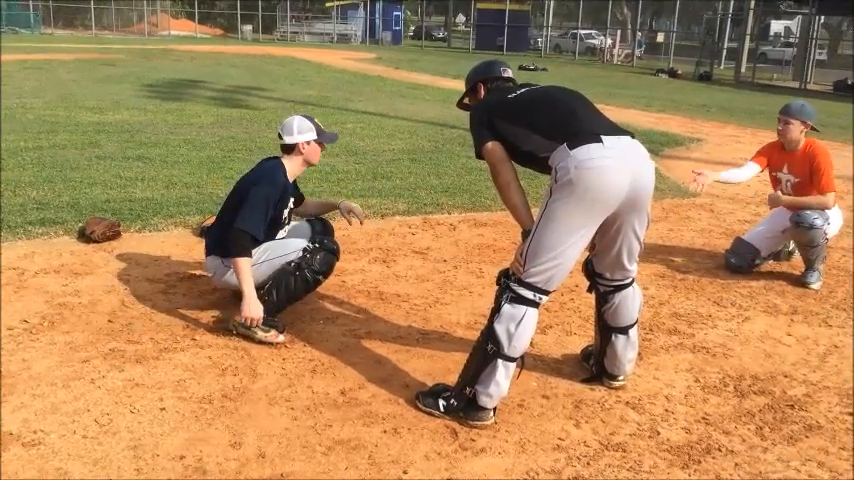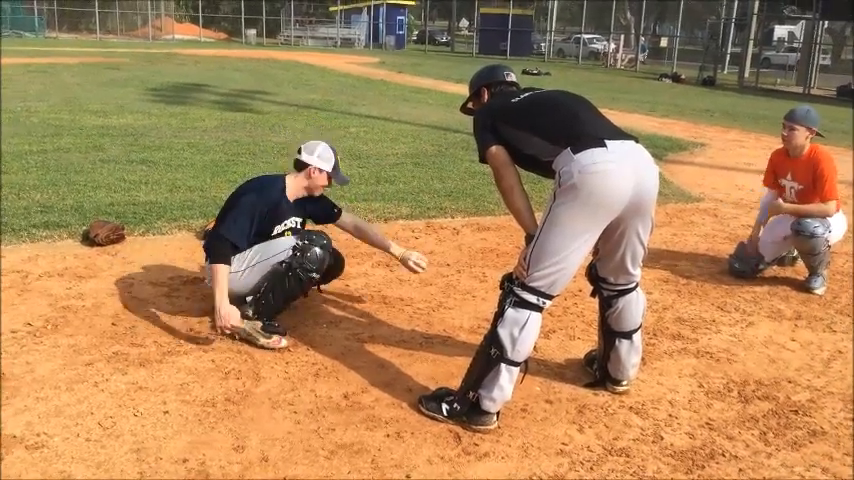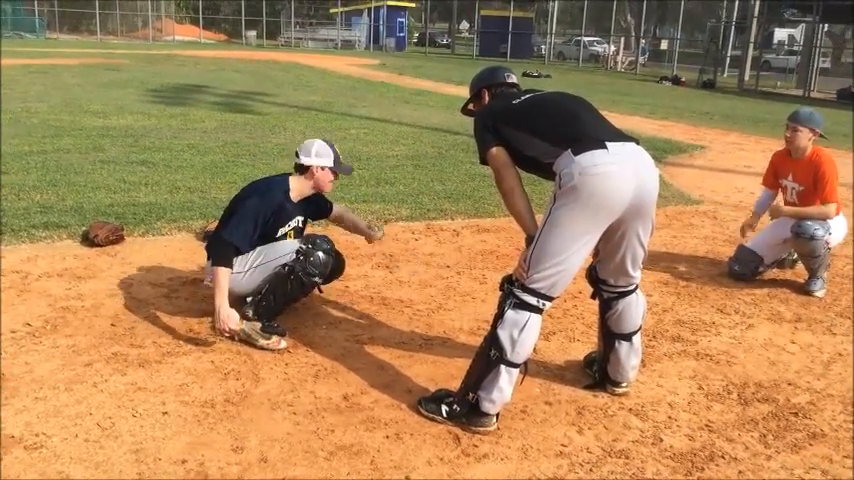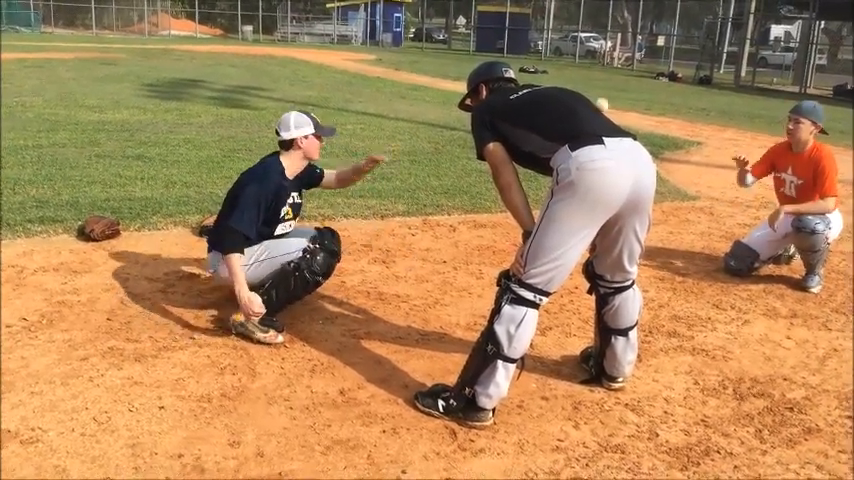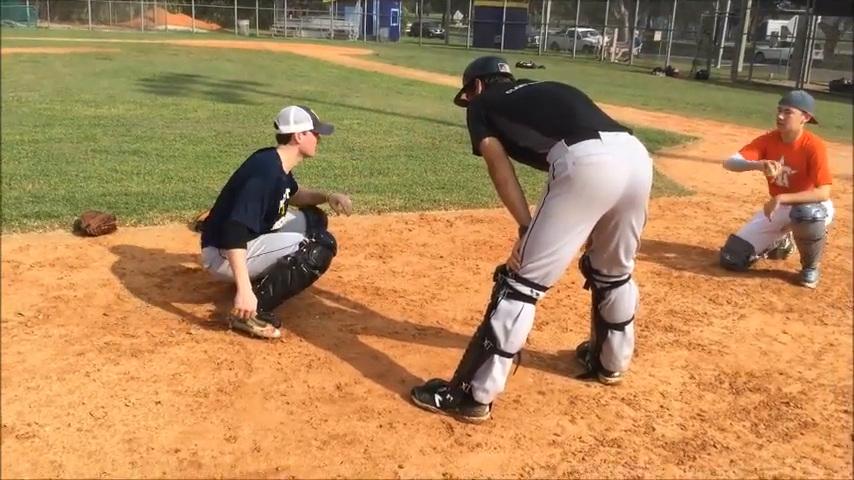
dt=0.4s
person 1, frame 1
left shoulder: (484, 108)
right shoulder: (548, 94)
left elbow: (502, 169)
left wrist: (530, 232)
left hip: (590, 167)
right hip: (638, 159)
left knee: (524, 286)
right knee: (617, 273)
left ankle: (475, 399)
right ankle: (614, 366)
person 1, frame 2
left shoulder: (488, 112)
right shoulder: (553, 99)
left elbow: (506, 174)
left wrist: (533, 237)
left hip: (594, 171)
right hip: (642, 164)
left knee: (528, 290)
right knee: (621, 278)
left ankle: (479, 404)
right ankle: (617, 370)
person 1, frame 3
left shoulder: (489, 114)
right shoulder: (553, 101)
left elbow: (507, 176)
left wrist: (533, 238)
left hip: (595, 173)
right hip: (642, 166)
left knee: (528, 291)
right knee: (621, 280)
left ankle: (478, 405)
right ankle: (617, 372)
person 1, frame 4
left shoulder: (486, 109)
right shoulder: (551, 96)
left elbow: (504, 171)
left wrist: (531, 234)
left hip: (592, 169)
right hip: (640, 162)
left knee: (525, 287)
right knee: (617, 275)
left ankle: (475, 400)
right ankle: (613, 367)
person 1, frame 5
left shoulder: (482, 104)
right shoulder: (547, 90)
left elbow: (500, 167)
left wrist: (527, 228)
left hip: (588, 164)
right hip: (635, 156)
left knee: (521, 282)
right knee: (613, 270)
left ankle: (471, 395)
right ankle: (609, 362)
person 2, frame 1
left shoulder: (284, 174)
right shoulder: (271, 181)
left elbow: (299, 207)
right elbow: (239, 241)
left wrist: (337, 205)
right wrist: (250, 298)
right hip: (228, 264)
left knee: (320, 230)
right knee: (324, 251)
left ankle: (263, 285)
right ankle: (252, 319)
person 2, frame 2
left shoulder: (307, 197)
right shoulder: (262, 195)
left elbow: (351, 224)
right elbow: (220, 247)
left wrist: (399, 253)
right wrist: (222, 305)
left hip: (257, 262)
right hip: (232, 270)
left knee: (331, 261)
right knee: (316, 247)
left ankle: (258, 295)
right ankle: (254, 316)
person 2, frame 3
left shoulder: (307, 196)
right shoulder: (264, 198)
left elbow: (338, 213)
right elbow: (223, 250)
left wrist: (367, 229)
right wrist: (222, 307)
left hip: (257, 264)
right hip: (234, 271)
left knee: (332, 263)
right knee: (318, 252)
left ankle: (257, 297)
right ankle: (253, 318)
person 2, frame 4
left shoulder: (297, 168)
right shoulder: (263, 180)
left elbow: (336, 178)
right elbow: (232, 240)
left wrist: (362, 168)
right wrist: (243, 293)
left hip: (258, 248)
right hip: (230, 260)
left knee: (327, 240)
right knee: (322, 254)
left ankle: (262, 288)
right ankle: (250, 316)
person 2, frame 5
left shoulder: (279, 165)
right shoulder: (265, 172)
left elbow: (295, 196)
right elbow: (234, 233)
left wrist: (327, 197)
right wrist: (244, 290)
right hip: (224, 255)
left knee: (313, 220)
right knee: (321, 245)
left ankle: (259, 280)
right ankle: (252, 310)
person 3, frame 1
left shoulder: (817, 153)
right shoulder: (771, 149)
left elbow: (828, 201)
right elbow: (745, 172)
left wrist: (785, 199)
right wrist: (712, 176)
left hip: (823, 215)
right hip: (787, 212)
left knee: (805, 221)
right knee: (736, 261)
left ankle: (814, 267)
right ankle: (786, 247)
person 3, frame 2
left shoulder: (821, 159)
right shoulder: (777, 156)
left elbow: (829, 209)
right elbow: (770, 195)
left wrist: (785, 207)
right wrist: (757, 228)
left hip: (827, 221)
right hip: (790, 218)
left knee: (806, 229)
right knee: (740, 266)
left ankle: (818, 273)
right ankle: (788, 252)
person 3, frame 3
left shoulder: (823, 161)
right shoulder: (779, 157)
left elbow: (829, 211)
right elbow: (769, 193)
left wrist: (784, 210)
right wrist: (754, 217)
left hip: (827, 224)
right hip: (791, 220)
left knee: (806, 231)
right knee: (739, 269)
left ankle: (818, 275)
right ankle: (788, 254)
person 3, frame 4
left shoulder: (822, 156)
right shoulder: (778, 150)
left elbow: (828, 205)
right elbow: (747, 181)
left wrist: (785, 208)
right wrist: (742, 170)
left hip: (821, 219)
right hip: (787, 216)
left knee: (807, 225)
right knee: (735, 264)
left ankle: (814, 271)
right ankle: (785, 250)
person 3, frame 5
left shoulder: (813, 146)
right shoulder: (768, 140)
left elbow: (823, 193)
right elbow: (729, 163)
left wrist: (781, 198)
right wrist: (758, 165)
left hip: (812, 208)
right hip: (779, 207)
left knee: (806, 215)
right knee: (731, 259)
left ankle: (811, 266)
right ankle: (779, 244)
